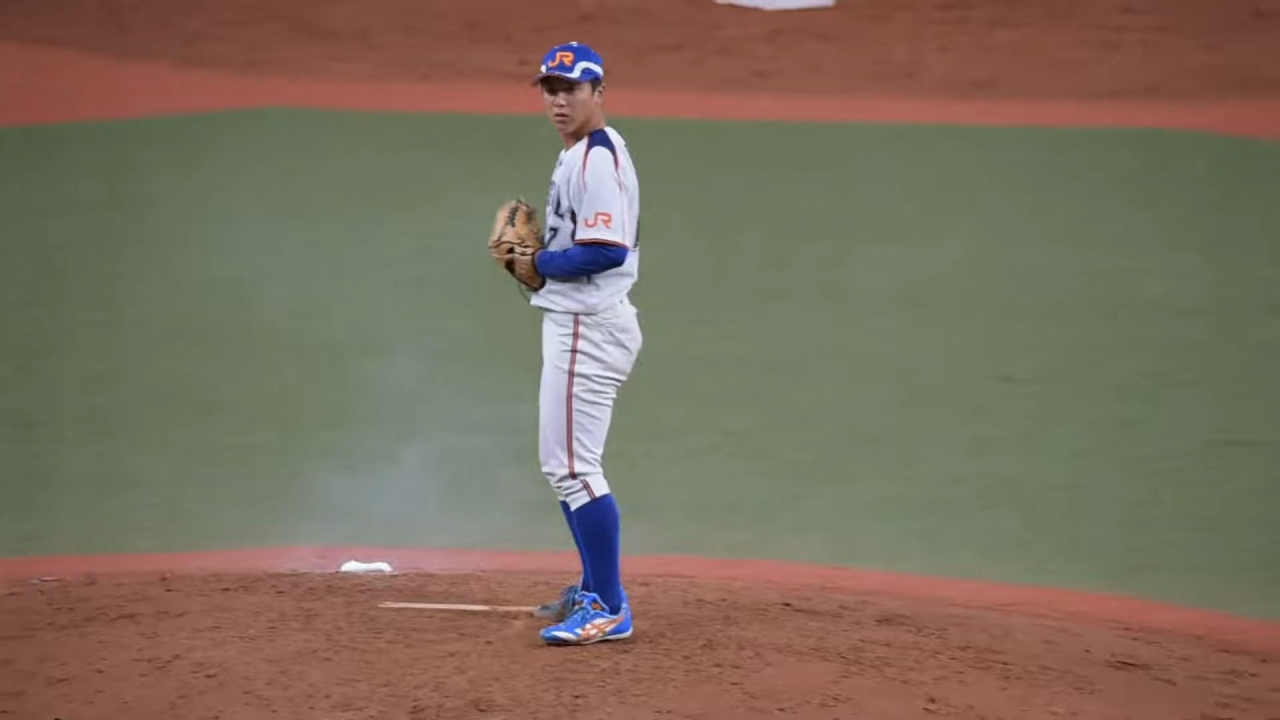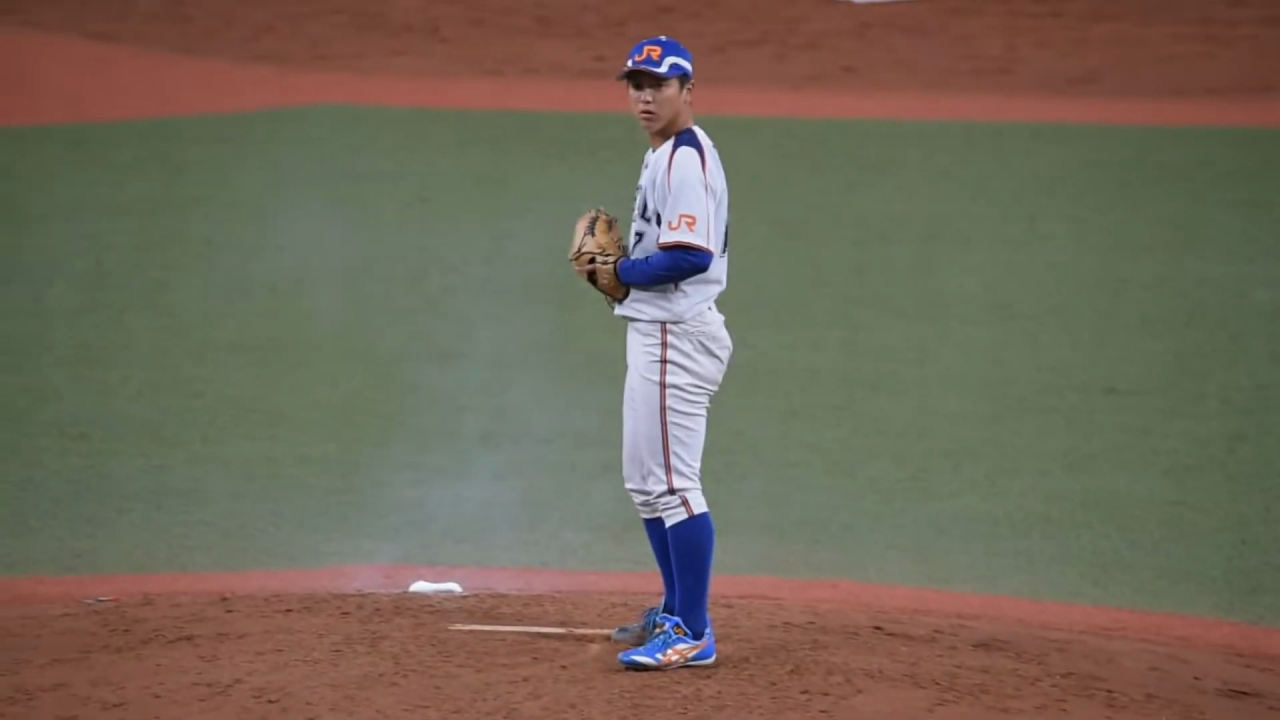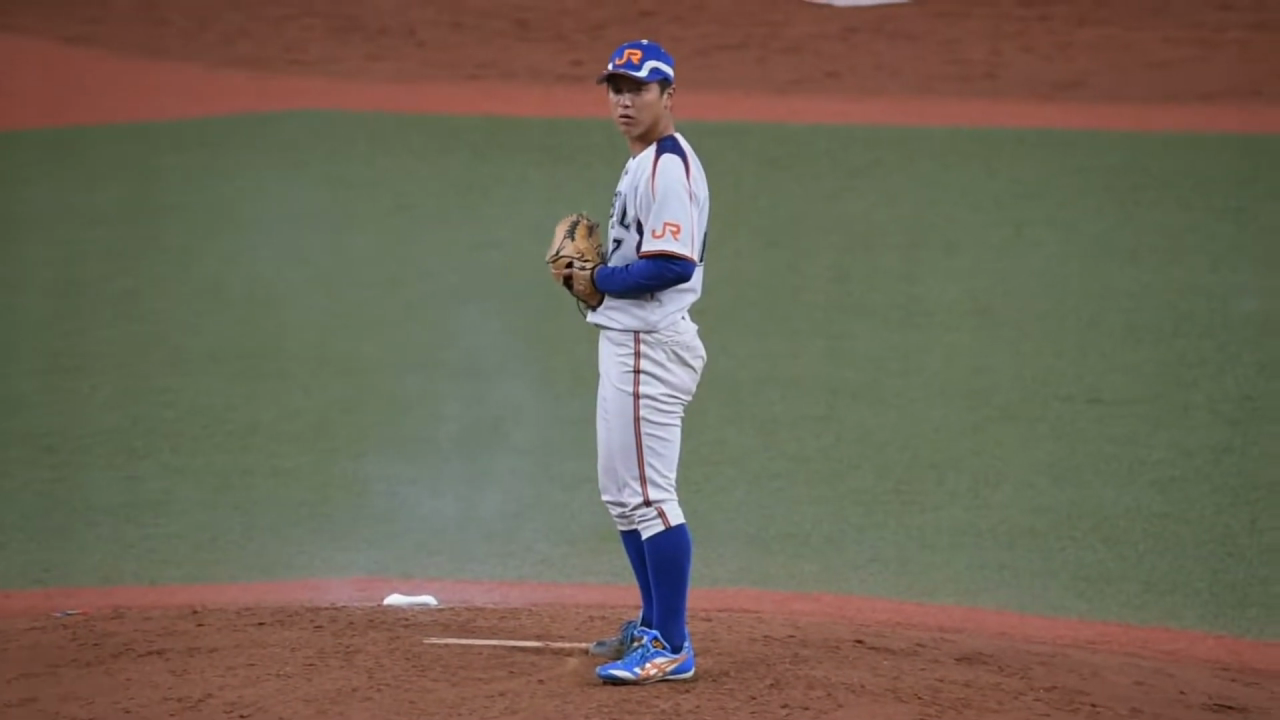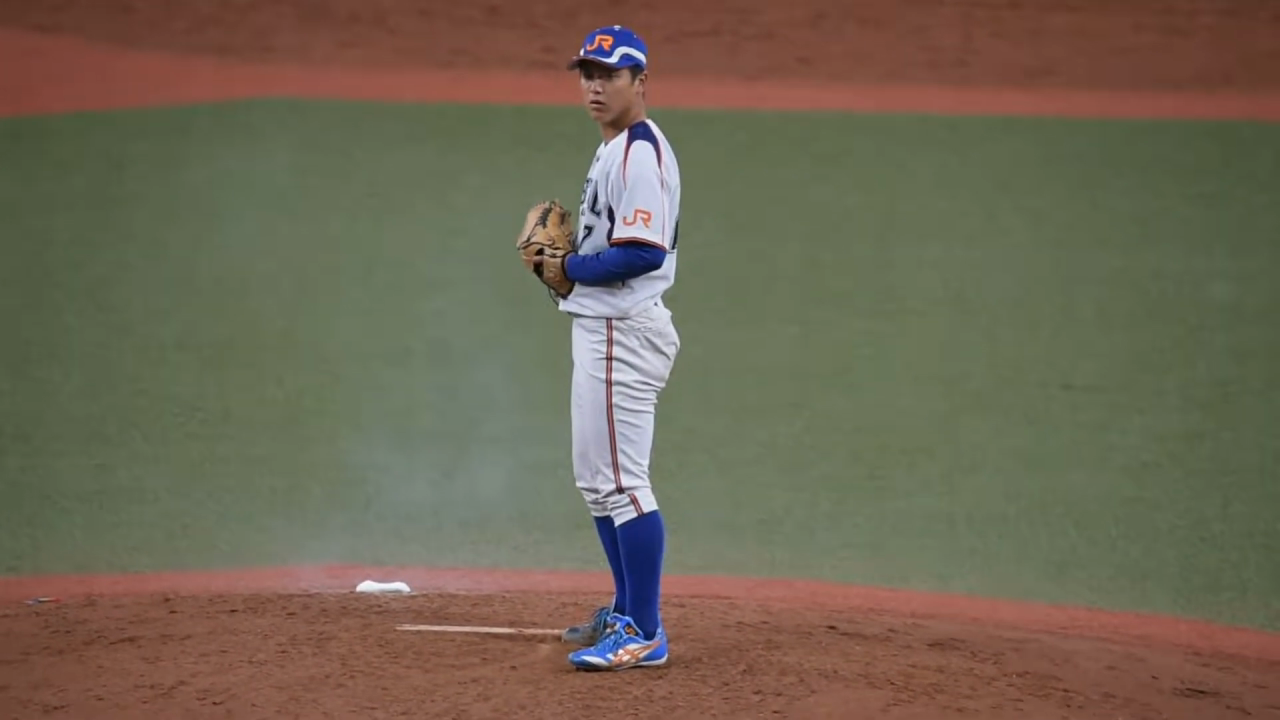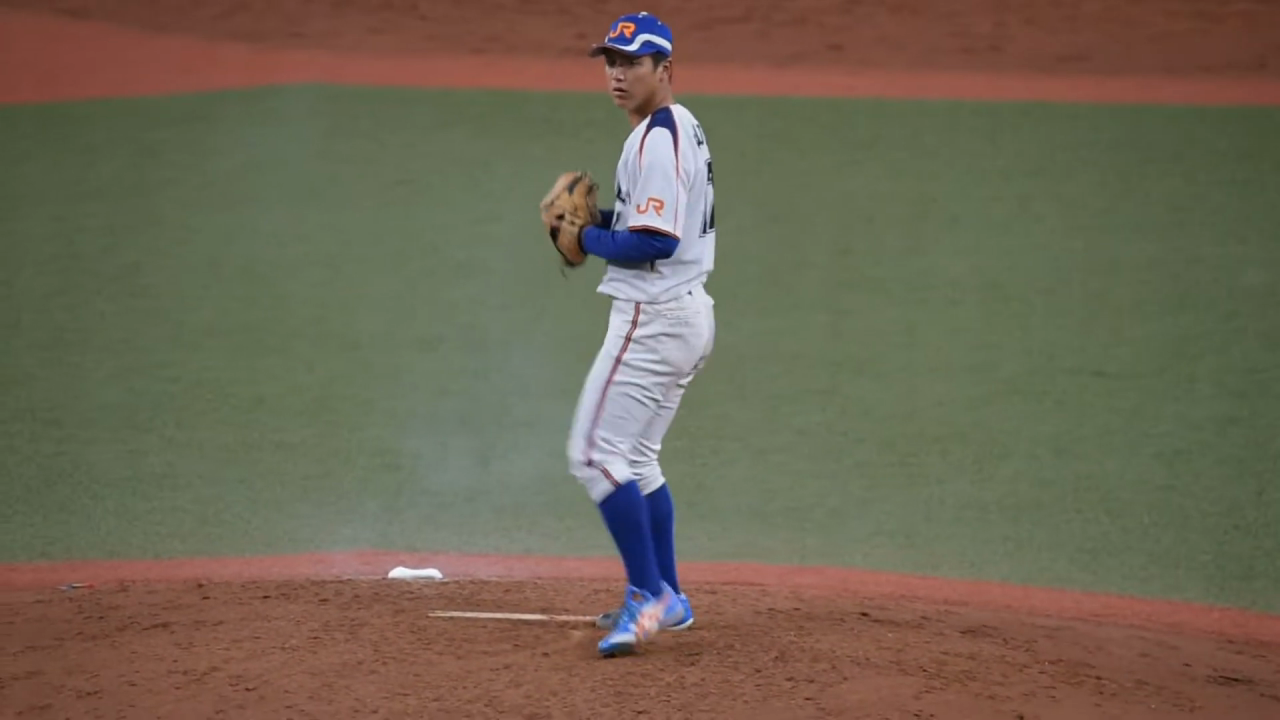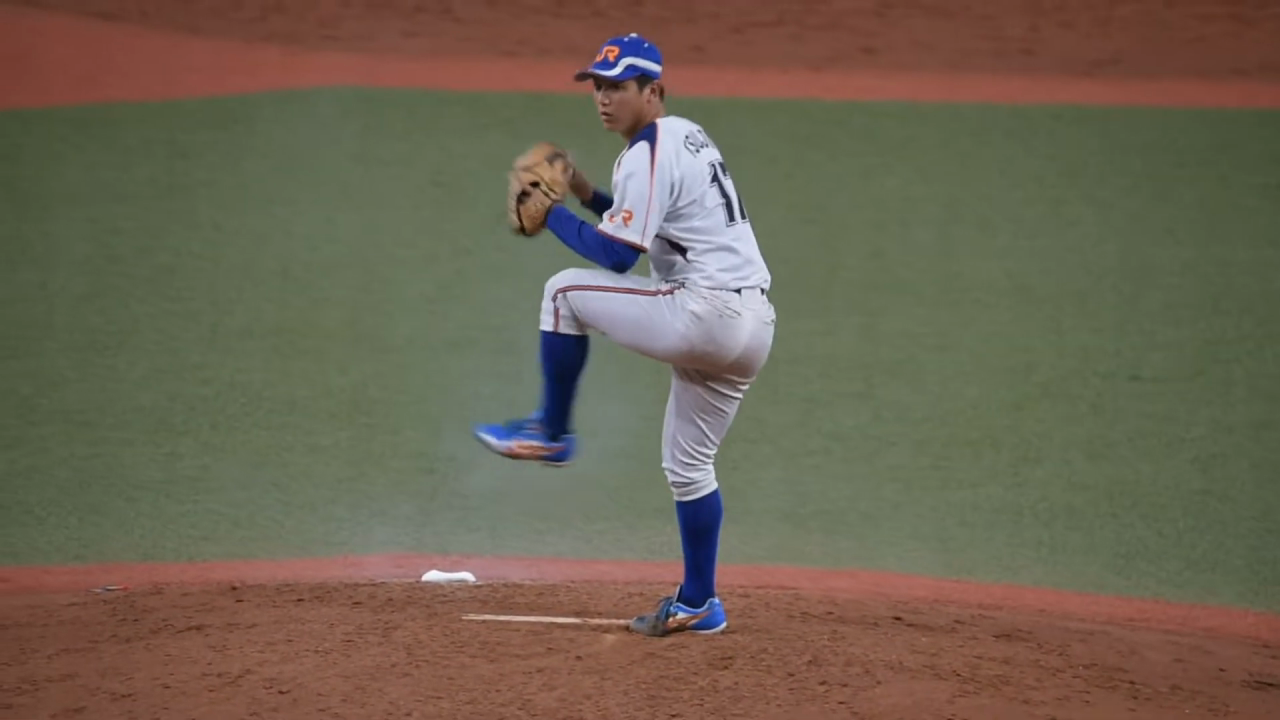
dt=0.5s
person 1, frame 1
left shoulder: (599, 156)
right shoulder: (576, 155)
left elbow: (606, 251)
left wrist: (540, 263)
right wrist: (541, 261)
left hip: (588, 329)
right hip: (575, 324)
left knee: (574, 466)
right knee: (562, 463)
left ankle: (610, 608)
right ankle: (595, 590)
person 1, frame 2
left shoulder: (686, 155)
right shoulder: (663, 155)
left elbow: (689, 255)
left wrist: (621, 271)
right wrist: (624, 269)
left hip: (674, 338)
right hip: (657, 333)
left knee: (671, 485)
right knee: (645, 482)
left ankle: (692, 633)
right ankle: (675, 612)
person 1, frame 3
left shoulder: (669, 163)
right shoulder: (642, 162)
left elbow: (672, 265)
left wrist: (599, 278)
right wrist: (599, 273)
left hip: (649, 348)
right hip: (628, 344)
left knee: (648, 495)
right knee: (623, 494)
left ankle: (672, 647)
right ankle: (654, 624)
person 1, frame 4
left shoulder: (640, 150)
right shoulder: (614, 148)
left elbow: (643, 253)
left wrist: (568, 266)
right wrist: (568, 258)
left hip: (620, 335)
right hip: (604, 331)
left knee: (621, 482)
right knee: (597, 481)
left ankle: (644, 633)
right ankle: (627, 612)
person 1, frame 5
left shoulder: (661, 138)
right shoulder: (676, 131)
left elbow: (650, 245)
left wrist: (584, 238)
right wrist: (600, 218)
left hip: (656, 321)
right hip: (679, 316)
left knee: (600, 457)
right knee: (629, 460)
left ankle: (659, 597)
right ankle: (652, 588)
person 1, frame 6
left shoulder: (648, 152)
right shoulder: (686, 137)
left elbow: (616, 254)
left wrist: (551, 213)
right wrist: (594, 197)
left hip: (708, 313)
right hip: (751, 323)
left knee: (565, 292)
right knee: (690, 465)
left ankle: (551, 433)
right ankle: (698, 604)
